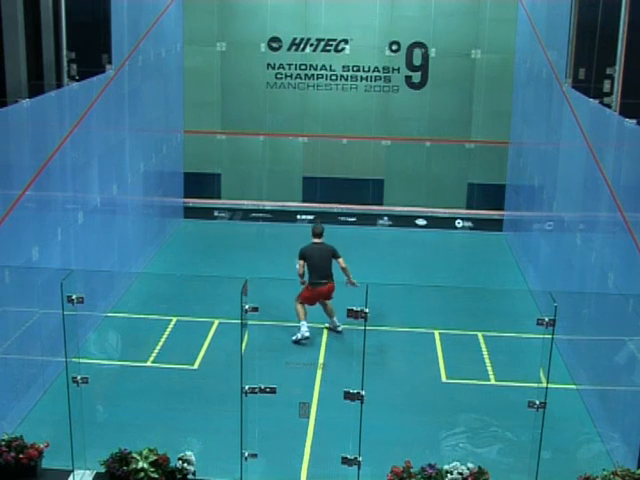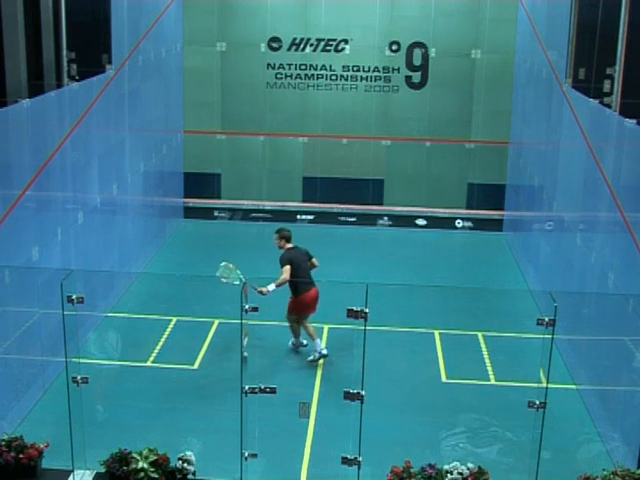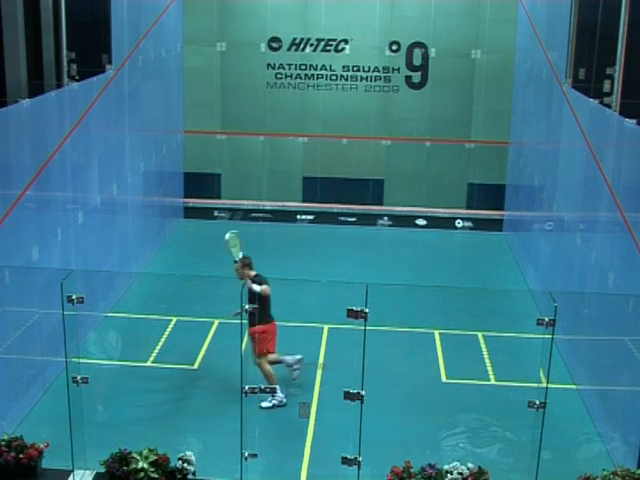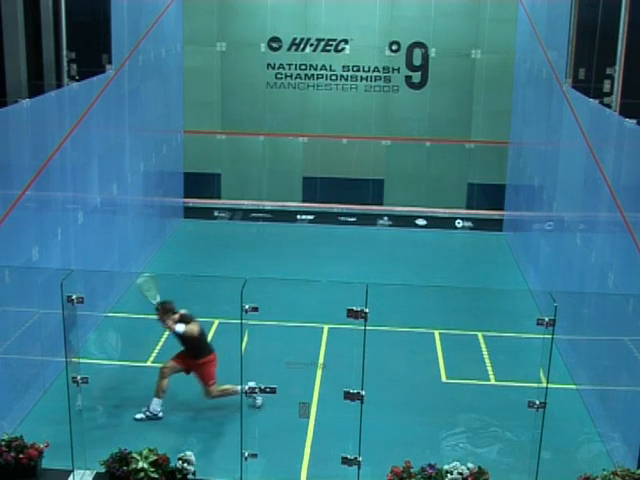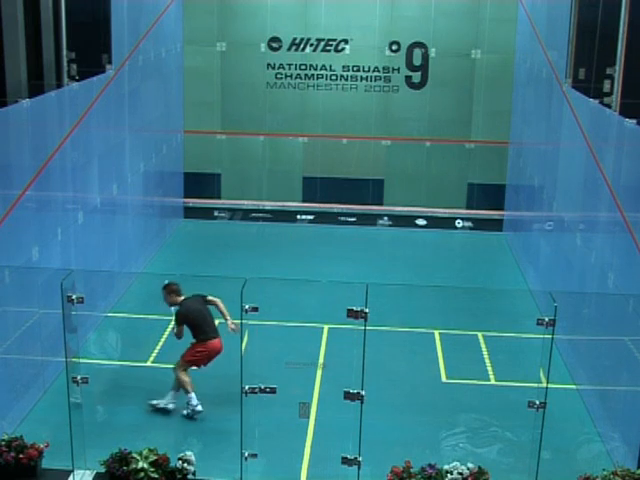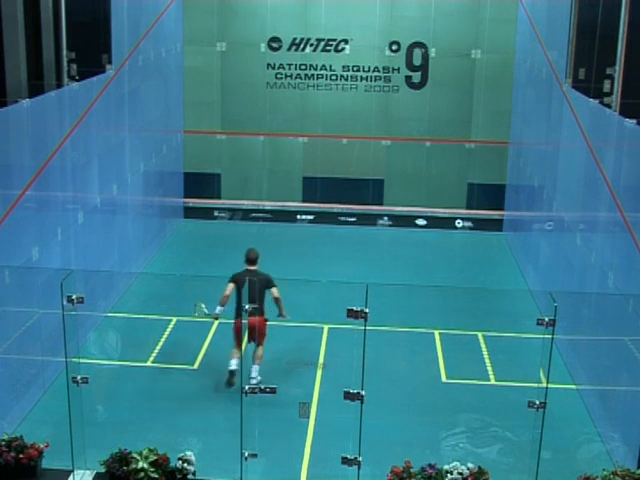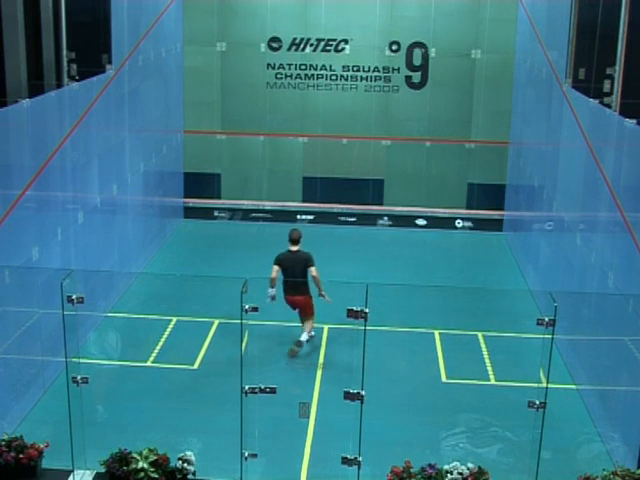
dt=0.4s
person 1, frame 1
left shoulder: (304, 250)
right shoulder: (331, 249)
left elbow: (301, 272)
right elbow: (343, 265)
left wrist: (302, 280)
right wrist: (349, 278)
left hip: (314, 287)
right hip: (329, 285)
left knee: (299, 302)
right knee: (324, 302)
left ankle: (303, 331)
right ankle: (335, 325)
person 1, frame 2
left shoulder: (285, 256)
right shoulder: (302, 251)
left elbow: (286, 278)
right elbow: (315, 264)
left wrist: (269, 288)
left hip: (300, 295)
right hip: (312, 291)
left knee: (293, 319)
right knee: (302, 322)
left ankle: (298, 341)
right ankle: (320, 349)
person 1, frame 3
left shoulder: (259, 280)
right shoulder: (251, 282)
left elbow: (267, 293)
left wrist: (253, 287)
right wrist: (249, 309)
left hip: (265, 326)
right hip: (255, 326)
left knee: (261, 361)
right knee: (263, 359)
left ankle: (279, 397)
right ankle: (292, 361)
person 1, frame 4
left shoulder: (187, 319)
right shoulder: (181, 316)
left elbow: (195, 331)
left wrist: (176, 327)
left hip: (205, 358)
right hip: (190, 355)
left knee: (212, 392)
right knee: (164, 370)
right ankle: (154, 410)
person 1, frame 5
left shoulder: (180, 312)
right shoulder: (197, 297)
left elbow: (179, 336)
right elbow: (217, 301)
left wrist: (177, 331)
right wrist: (229, 321)
left hip: (206, 345)
right hip: (216, 341)
left knee: (179, 368)
right knee: (183, 366)
left ankle: (194, 404)
right ankle: (168, 401)
person 1, frame 6
left shoulder: (237, 276)
right shoulder: (265, 277)
left elbow: (227, 294)
right elbow: (276, 296)
left wrist: (218, 310)
right wrist: (281, 311)
left hip: (240, 318)
right hip: (258, 318)
left knee: (238, 347)
right knee: (259, 344)
left ankle: (233, 366)
right ankle: (254, 376)
person 1, frame 7
left shoulder: (280, 257)
right shoulder: (306, 256)
left elbow: (273, 277)
right elbow: (314, 275)
left wrist: (271, 292)
right wrist: (321, 291)
left hip: (289, 296)
right hip: (303, 295)
left knee: (302, 312)
right knee: (309, 319)
left ankle: (308, 333)
right ankle: (301, 339)
